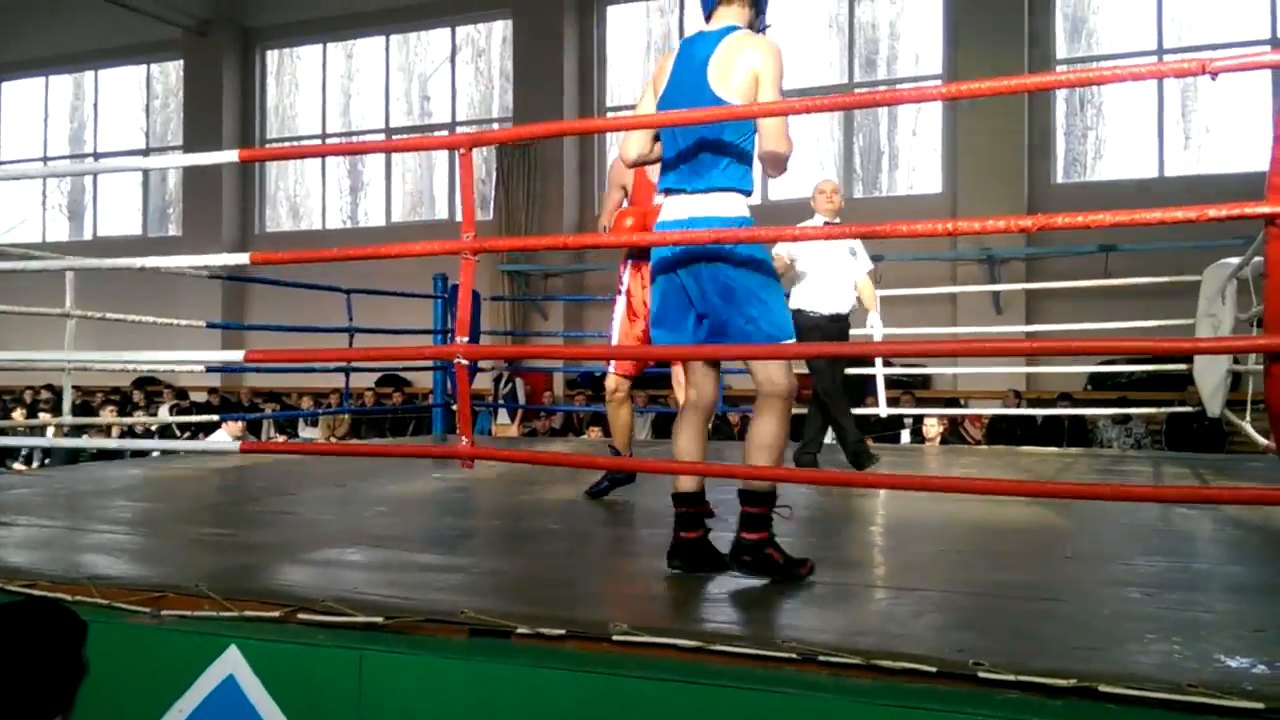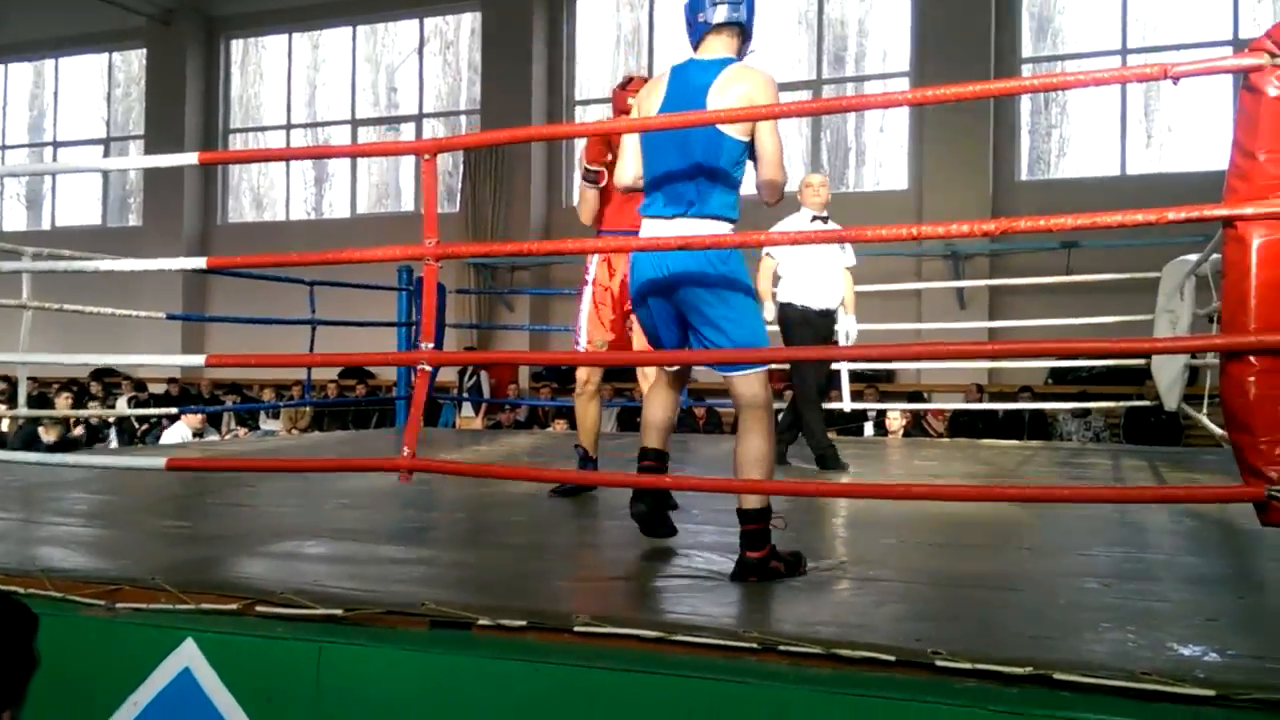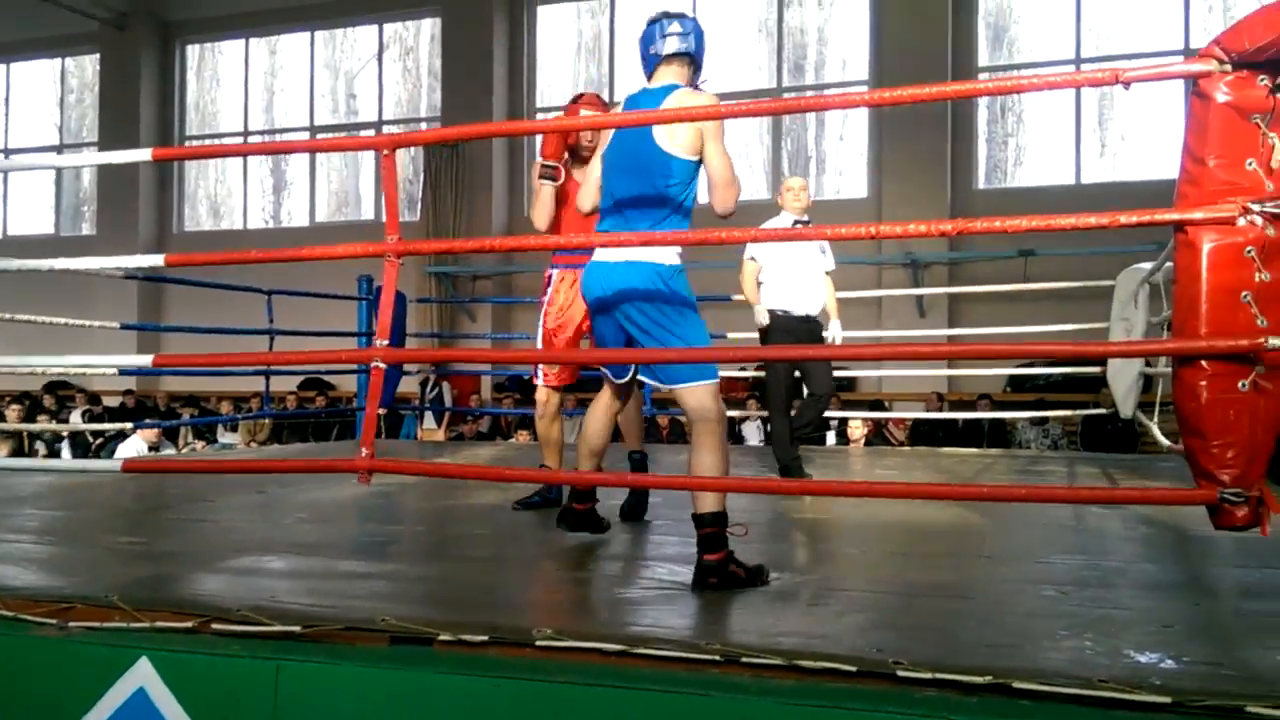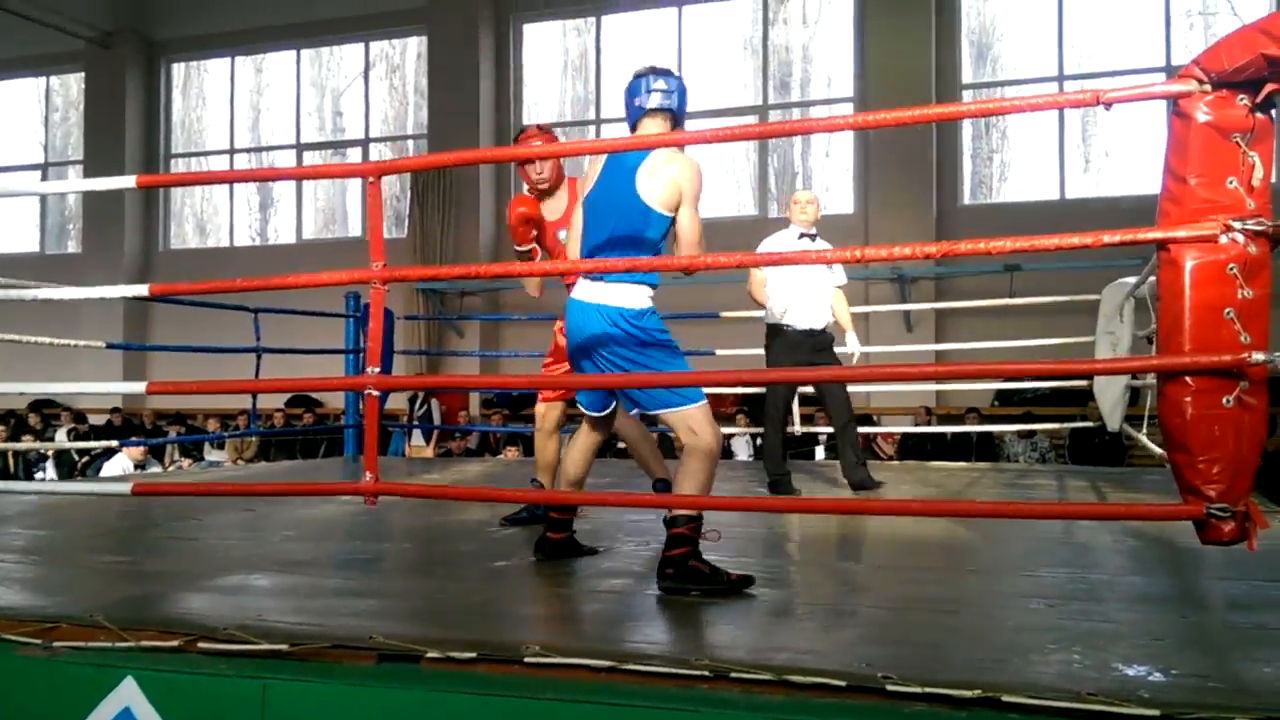
dt=0.2s
person 1, frame 1
left shoulder: (670, 60)
right shoulder: (758, 51)
left elbow: (632, 151)
right elbow: (774, 159)
left hip: (668, 230)
right hip: (724, 228)
left knee: (699, 393)
right knee: (774, 389)
left ankle: (688, 533)
right ankle: (754, 538)
person 1, frame 2
left shoulder: (657, 87)
right shoulder: (754, 83)
left elbow: (626, 177)
right elbow: (772, 187)
left hip: (651, 254)
right hip: (708, 253)
left knee: (671, 371)
right knee: (753, 401)
left ankle: (649, 485)
right ankle: (756, 550)
person 1, frame 3
left shoulder: (619, 115)
right shoulder: (701, 105)
left elbow: (586, 200)
right elbow: (725, 202)
left hip: (601, 270)
right hip: (652, 272)
left knee: (617, 387)
right knee: (706, 415)
left ankle: (579, 502)
right ankle: (714, 557)
person 1, frame 4
left shoulder: (599, 161)
right shoulder: (680, 167)
left elbow: (573, 251)
right elbow: (688, 259)
left hip: (581, 309)
right hip: (627, 317)
left knee: (596, 422)
right knee: (702, 438)
left ankle: (556, 532)
right ankle: (680, 556)
person 2, frame 1
right shoulder: (624, 168)
right elbow: (606, 222)
right wrist: (614, 229)
right hip: (638, 276)
left knee: (685, 383)
right knee: (616, 384)
right ankle: (621, 463)
person 2, frame 2
right shoulder: (599, 152)
right elbow: (587, 219)
right wrist: (594, 163)
right hip: (605, 265)
left knee: (651, 372)
right knee: (586, 375)
right ankle: (586, 464)
person 2, frame 3
right shoulder: (549, 167)
right elbow: (541, 223)
right wrist: (549, 161)
right hip: (563, 285)
right knee: (546, 395)
left ankle: (637, 472)
right ankle: (552, 484)
person 2, frame 4
right shoulder: (529, 210)
right elbow: (535, 289)
right wrist: (524, 243)
right knee: (547, 411)
left ankle: (666, 489)
right ankle: (542, 498)
person 3, frame 1
left shoulder: (852, 240)
left elbow: (863, 280)
right elbow: (777, 266)
left wrist: (873, 310)
right wrist: (787, 261)
left hip: (839, 322)
right hip: (809, 319)
left knee: (828, 386)
right knee: (827, 384)
left ankle: (807, 453)
right ankle: (856, 448)
person 3, frame 2
left shoulder: (838, 233)
right shoulder: (786, 228)
left elbow: (845, 277)
right elbow: (765, 268)
left wrist: (850, 315)
right wrist: (768, 301)
left hip: (825, 317)
right hip: (796, 313)
left knee: (815, 385)
right knee: (807, 384)
left ankle: (779, 443)
right ankle: (824, 452)
person 3, frame 3
left shoulder: (818, 237)
right shoulder: (767, 232)
left elbow: (825, 281)
right elbow: (748, 274)
left wrist: (834, 319)
right wrist: (757, 306)
left hip: (809, 324)
right hip: (778, 321)
left knee: (823, 388)
right knee: (780, 393)
left ankle: (787, 439)
right ankle: (787, 461)
person 3, frame 4
left shoulder: (827, 251)
right shoulder: (774, 244)
left elbow: (836, 295)
right elbow: (755, 283)
left wrist: (850, 332)
right wrist: (769, 301)
left hip: (819, 338)
right hip: (785, 336)
left knee: (839, 402)
right knee: (778, 407)
left ankle: (856, 472)
right ankle: (777, 477)
